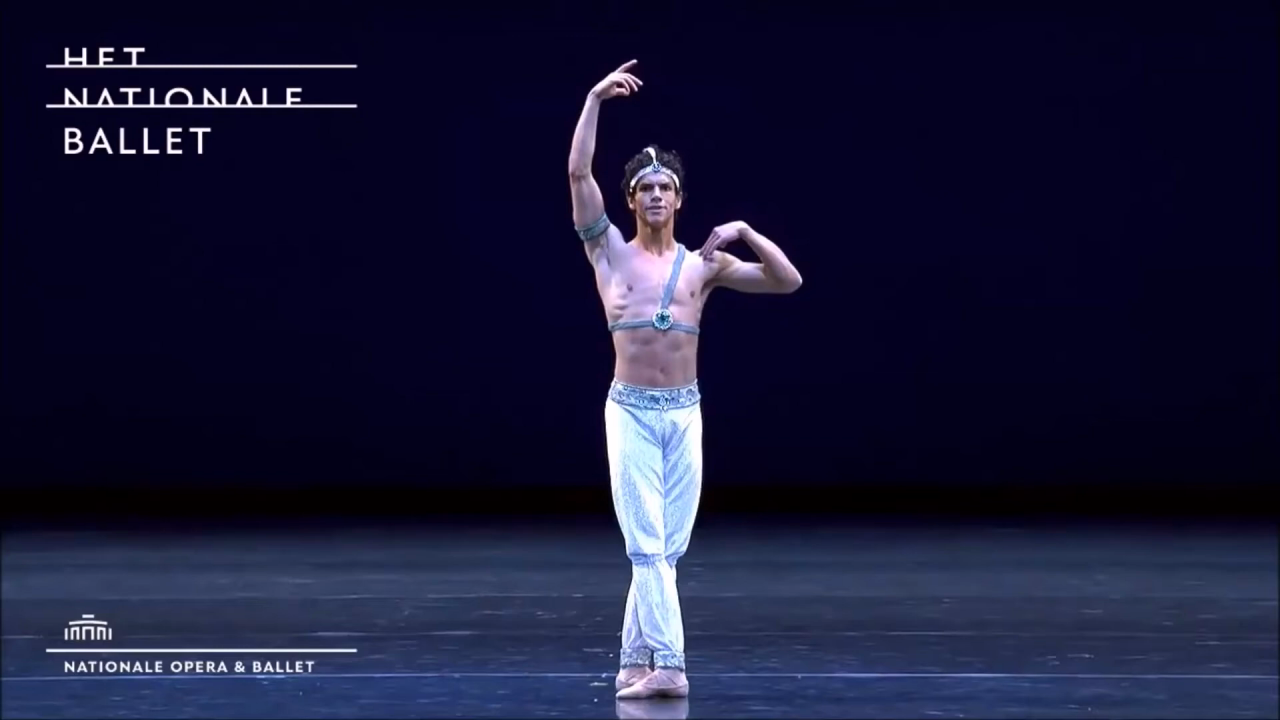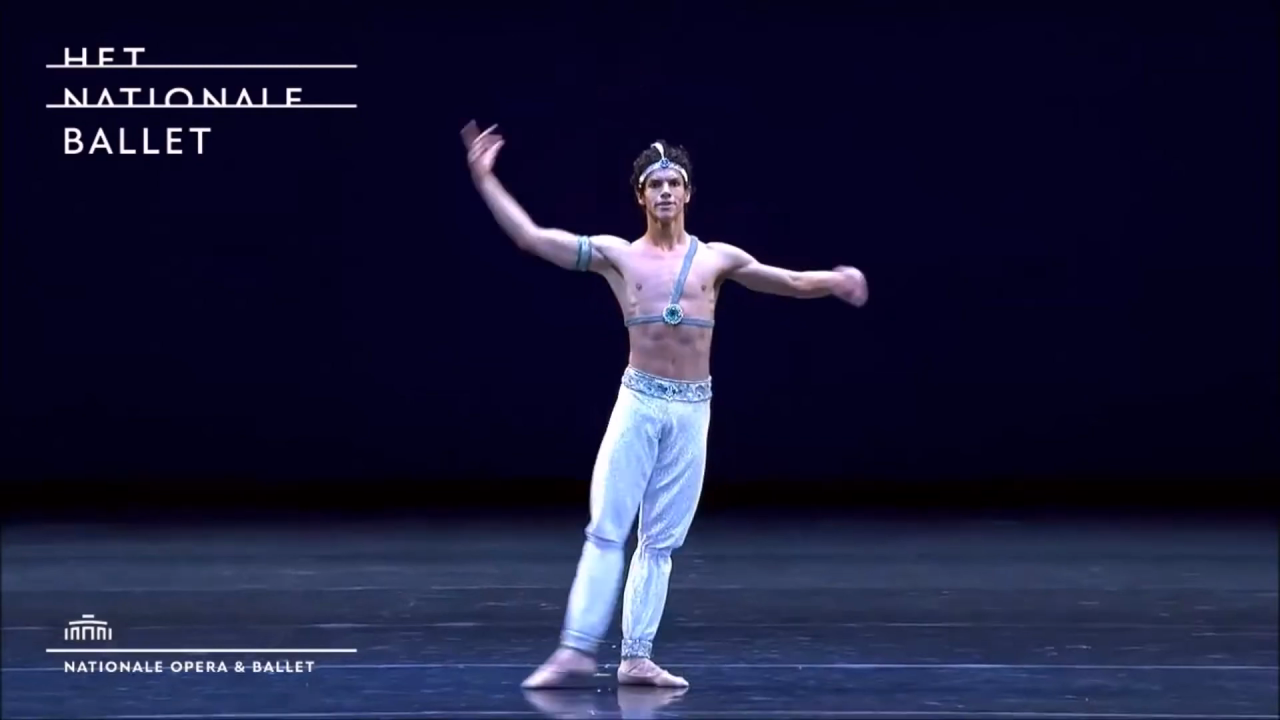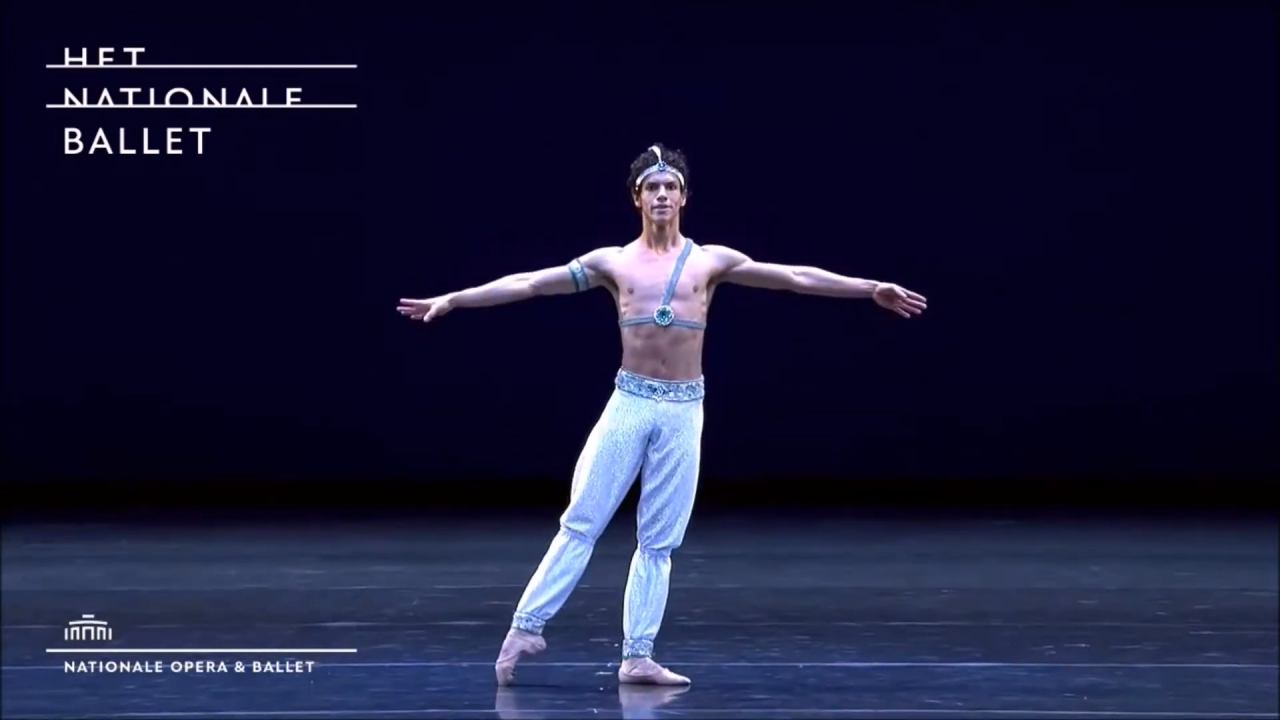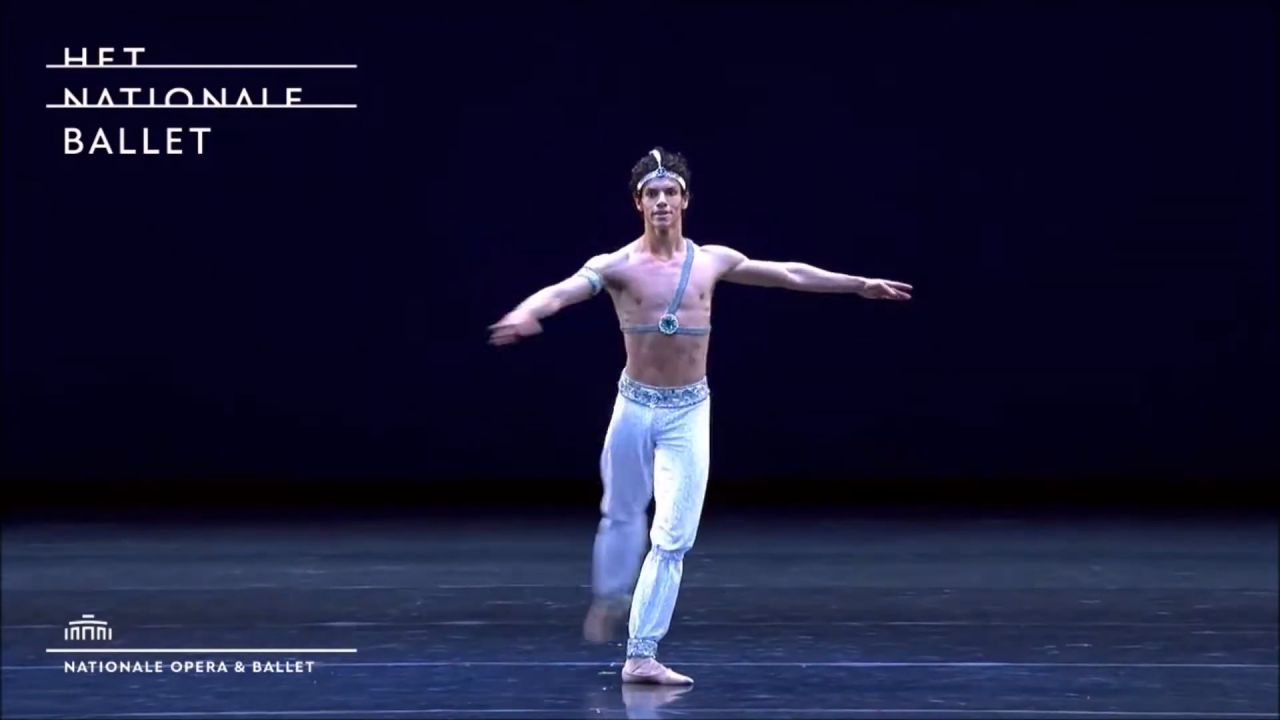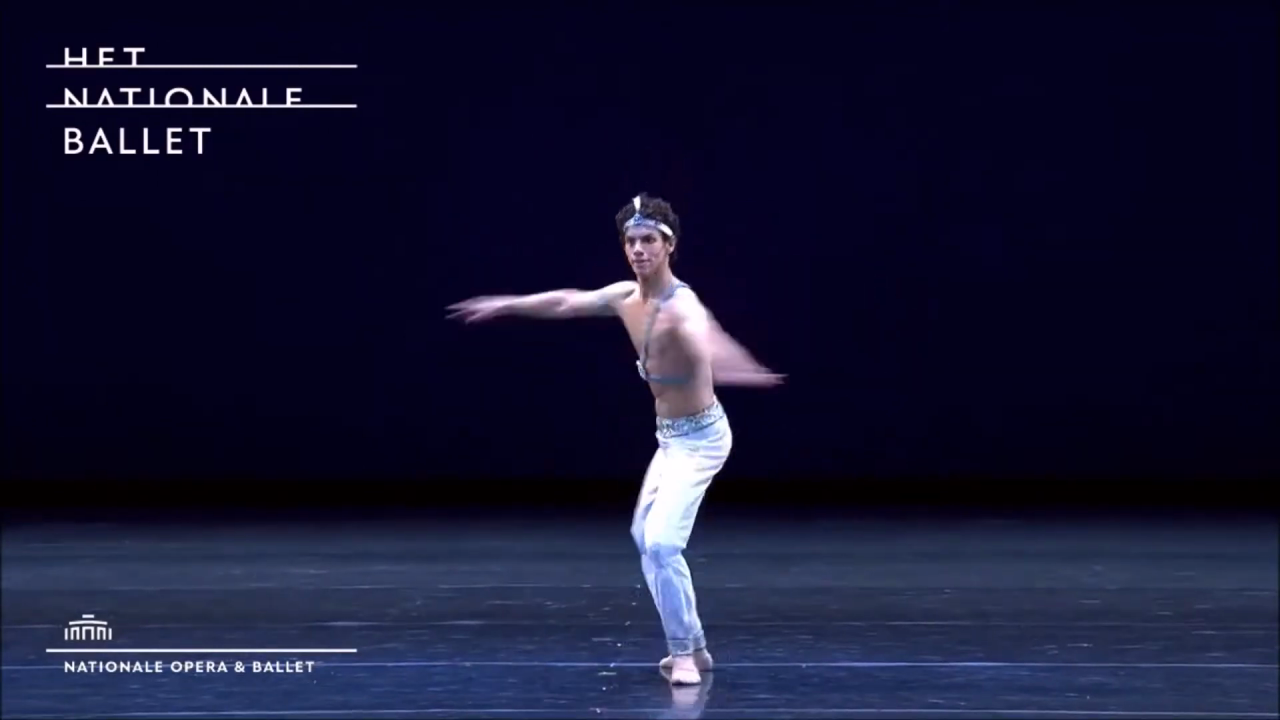
dt=0.4s
person 1, frame 1
left shoulder: (705, 264)
right shoulder: (609, 253)
left elbow: (789, 282)
right elbow: (578, 174)
left wrist: (745, 233)
right wrist: (593, 99)
left hip: (685, 414)
right hip: (631, 412)
left knee: (666, 549)
right knee: (648, 546)
left ankle: (635, 665)
right ankle: (666, 666)
person 1, frame 2
left shoulder: (717, 257)
right shoulder: (616, 254)
left elbow: (792, 281)
right elbow: (531, 237)
left wrist: (841, 275)
right wrist: (485, 178)
left hip: (692, 409)
right hip: (638, 402)
left knee: (662, 539)
right knee: (607, 529)
left ankle: (635, 655)
right ankle: (577, 649)
person 1, frame 3
left shoulder: (711, 259)
right shoulder: (611, 260)
left elbow: (796, 277)
right elbow: (527, 284)
left wrist: (872, 288)
right wrist: (450, 299)
left hip: (684, 409)
right hip: (630, 402)
left knee: (660, 540)
right knee: (582, 522)
left ankle: (638, 656)
right ankle: (525, 626)
person 1, frame 4
left shoulder: (711, 260)
right shoulder: (614, 264)
left elbow: (785, 274)
right elbow: (555, 293)
left wrist: (855, 283)
right wrist: (523, 314)
left hip: (688, 412)
right hip: (633, 407)
left knee: (672, 540)
right knee: (619, 518)
left ankle: (640, 656)
right ankle: (606, 599)
person 1, frame 5
left shoulder: (684, 307)
right shoulder: (626, 296)
left elbow: (708, 346)
right elbow: (571, 301)
left wrist: (738, 366)
right wrist: (503, 303)
left hip: (698, 442)
right hip: (672, 438)
left knee: (659, 542)
right knee: (645, 535)
left ankle: (687, 650)
right ankle: (690, 644)
